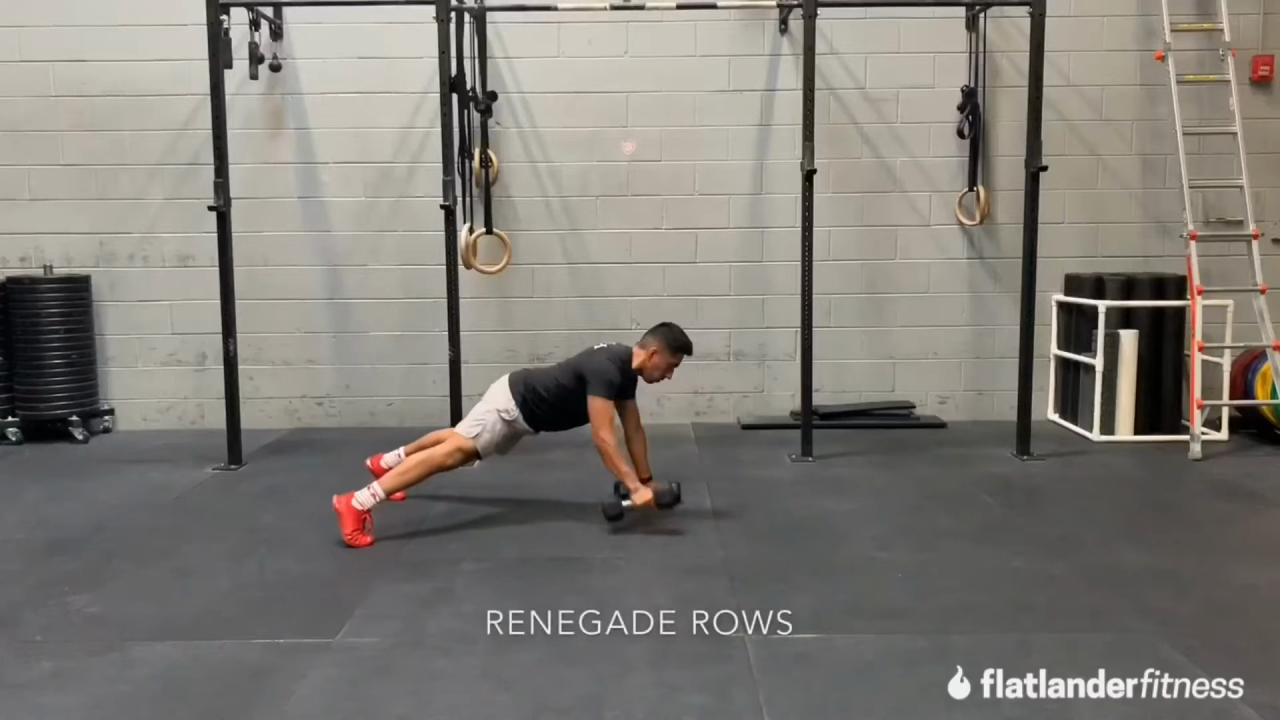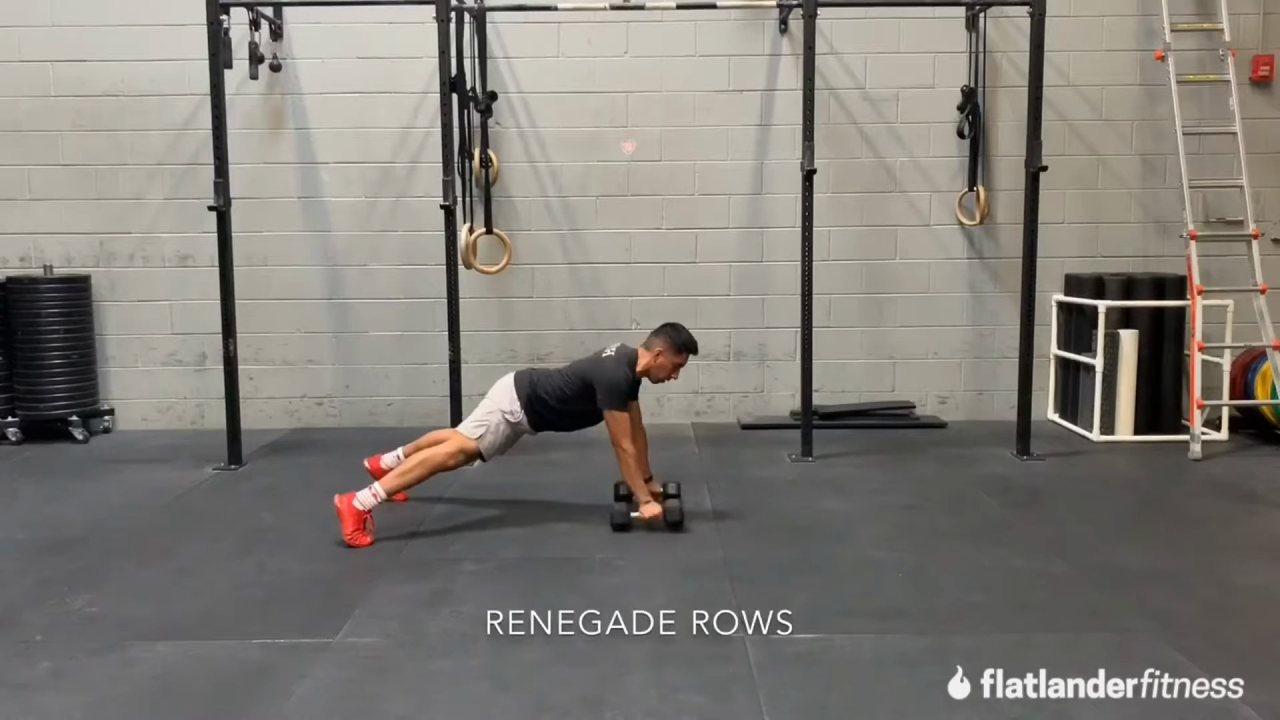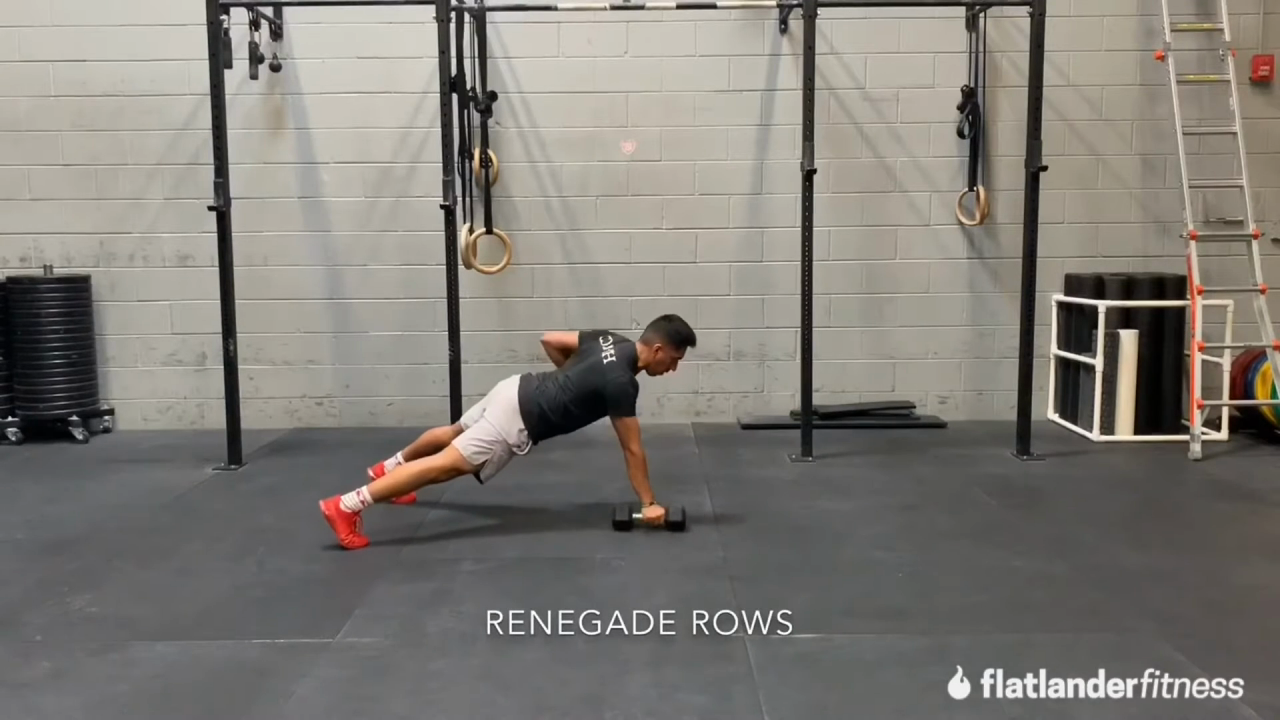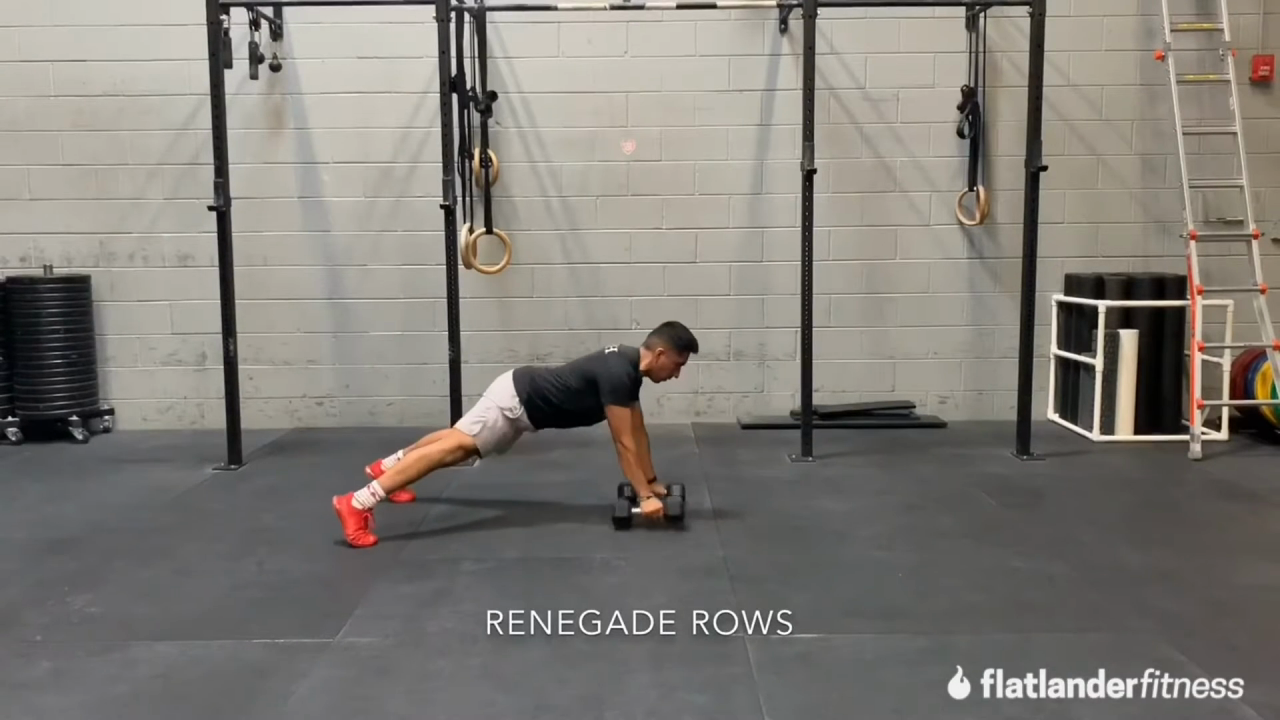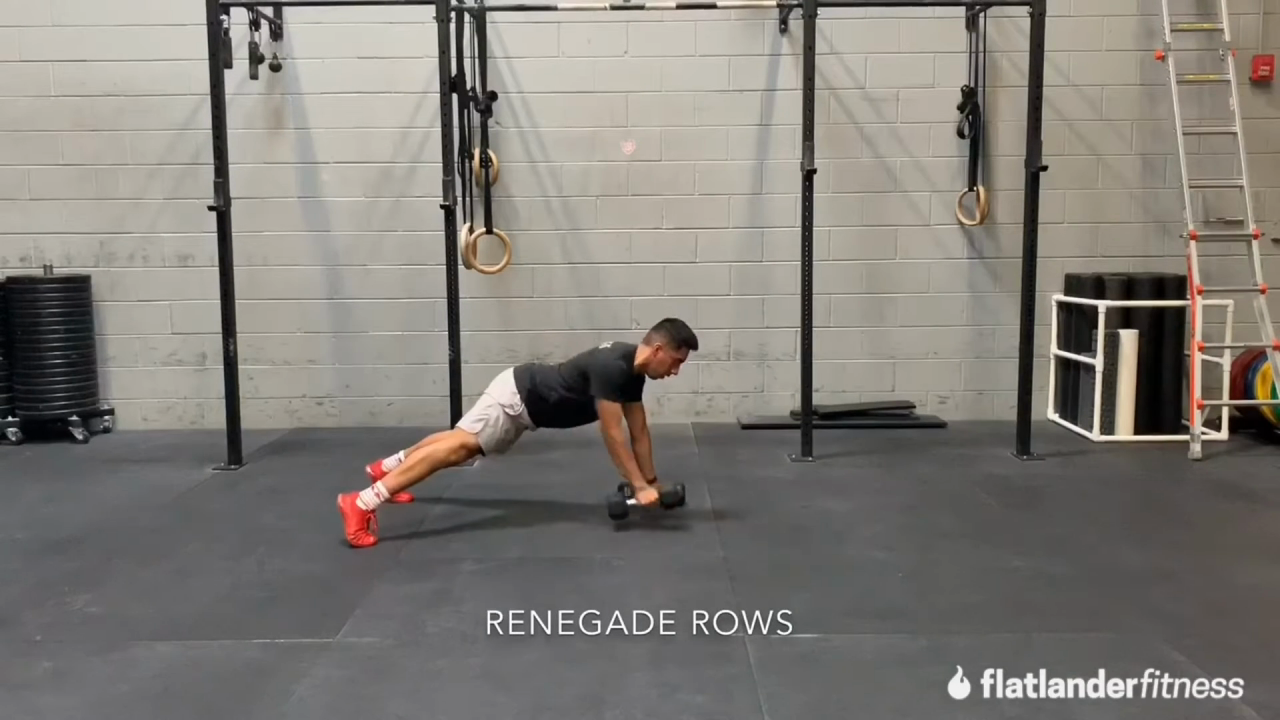
dt=1s
person 1, frame 1
left shoulder: (624, 367)
right shoulder: (608, 368)
left elbow: (634, 429)
right elbow: (603, 437)
left wrist: (646, 479)
right wrist: (634, 489)
left hip: (524, 409)
right hip: (514, 402)
left knee: (460, 438)
right knee: (454, 451)
left ankle: (388, 462)
right ankle: (358, 503)
person 1, frame 2
left shoulder: (630, 370)
right shoulder: (615, 374)
left elbow: (637, 430)
right elbow: (623, 444)
left wrist: (649, 482)
right wrist: (643, 500)
left hip: (527, 405)
right hip: (518, 401)
left knee: (458, 438)
right knee: (455, 451)
left ankle: (386, 463)
right ankle: (359, 503)
person 1, frame 3
left shoulder: (611, 340)
right shoulder: (620, 381)
left elbow: (550, 340)
right elbow: (632, 449)
right wrist: (649, 503)
left hip: (517, 390)
right hip: (520, 419)
left knee: (455, 434)
right knee: (447, 464)
left ankle: (388, 468)
right ankle: (347, 505)
person 1, frame 4
left shoulder: (629, 367)
right shoulder: (618, 373)
left elbow: (638, 431)
right elbow: (624, 442)
left wrist: (652, 481)
right wrist: (644, 496)
left hip: (523, 398)
right hip: (518, 398)
left knee: (458, 437)
right knee: (454, 447)
left ankle: (387, 465)
right ankle: (358, 503)
person 1, frame 5
left shoulder: (633, 373)
right shoulder: (612, 365)
left elbow: (639, 431)
right elbow: (613, 434)
left wrist: (650, 479)
right wrist: (639, 487)
left hip: (527, 405)
right hip: (517, 395)
left knee: (460, 440)
right knee: (457, 446)
left ankle: (388, 467)
right ankle: (362, 503)
